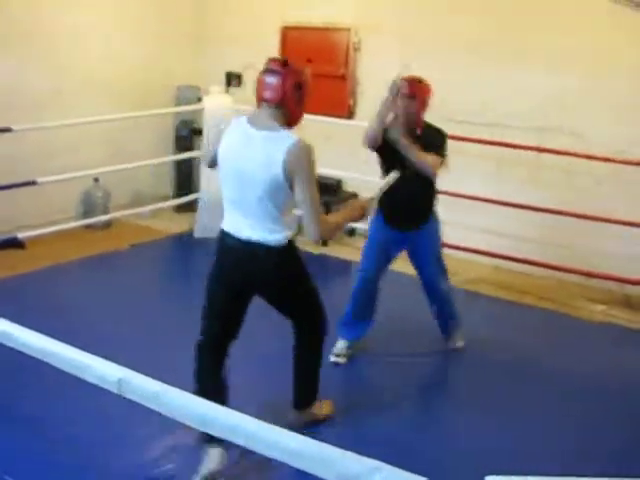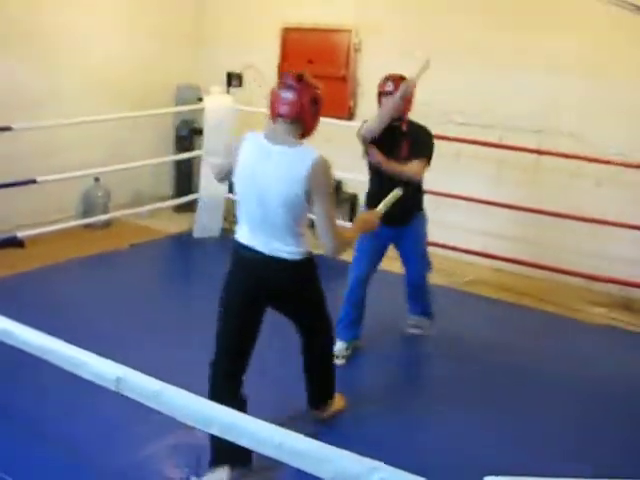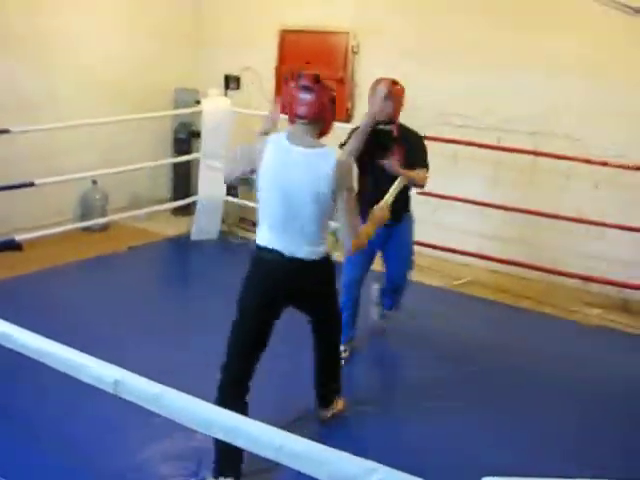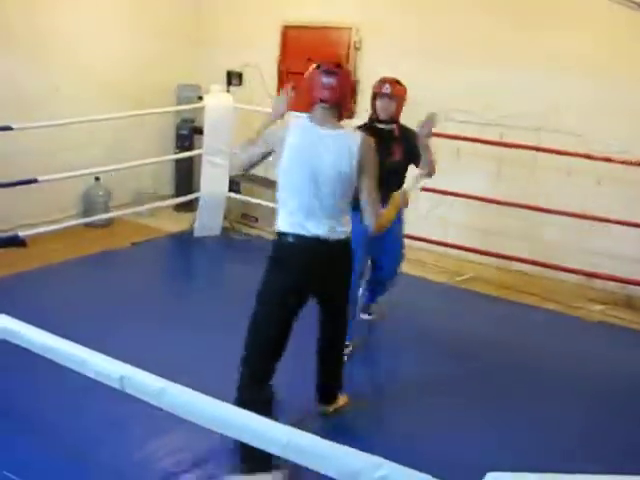
dt=0.1s
person 1, frame 1
left shoulder: (233, 127)
right shoulder: (295, 149)
left elbow: (210, 161)
right elbow: (318, 232)
right wrist: (353, 211)
left hip: (231, 254)
right hip: (275, 258)
left knee: (211, 348)
right knee: (309, 321)
left ankle: (214, 445)
right ankle: (306, 405)
person 1, frame 2
left shoulder: (246, 143)
right shoulder: (315, 165)
left elbow: (219, 174)
right elbow: (333, 245)
right wrist: (366, 221)
left hip: (246, 267)
right hip: (293, 272)
left knee: (227, 367)
right knee: (317, 332)
right ankle: (323, 401)
person 1, frame 3
left shoulder: (267, 145)
right shoulder: (338, 164)
right elbow: (351, 243)
left hip: (266, 268)
right hip: (311, 271)
left knee: (236, 370)
right knee: (328, 330)
right ankle: (328, 401)
person 1, frame 4
left shoulder: (286, 130)
right shoulder: (361, 146)
left elbow: (241, 161)
right elbow: (375, 225)
right wrist: (397, 203)
left hip: (289, 255)
right hip: (336, 259)
left knee: (257, 360)
right knee: (333, 328)
right ankle: (329, 396)
person 2, frame 1
left shoulder: (434, 136)
right shoulder: (388, 130)
left elbow: (431, 169)
right elbow: (370, 140)
left wrist: (400, 140)
right wrist: (387, 103)
left hip: (423, 223)
right hip: (387, 220)
left knee: (435, 279)
right knee: (366, 278)
left ankle: (450, 327)
right ankle: (347, 337)
person 2, frame 2
left shoulder: (420, 134)
right shoulder: (373, 128)
left elbow: (416, 172)
right elbow: (366, 135)
left wrist: (384, 163)
right wrist: (391, 106)
left hip: (411, 219)
right hip: (377, 217)
left knee: (417, 272)
right knee: (359, 277)
left ankle: (420, 314)
right ankle: (345, 338)
person 2, frame 3
left shoulder: (411, 139)
right shoulder: (361, 134)
left elbow: (421, 179)
left wrist: (400, 171)
left hip: (399, 220)
right hip: (366, 218)
left knee: (398, 274)
right knee: (352, 278)
left ankle: (384, 301)
right ankle: (343, 338)
person 2, frame 4
left shoulder: (409, 138)
right shoulder: (360, 134)
left elbow: (428, 171)
left wrist: (423, 141)
right hip: (360, 213)
left knee: (388, 270)
right knee: (353, 271)
left ankle: (367, 298)
